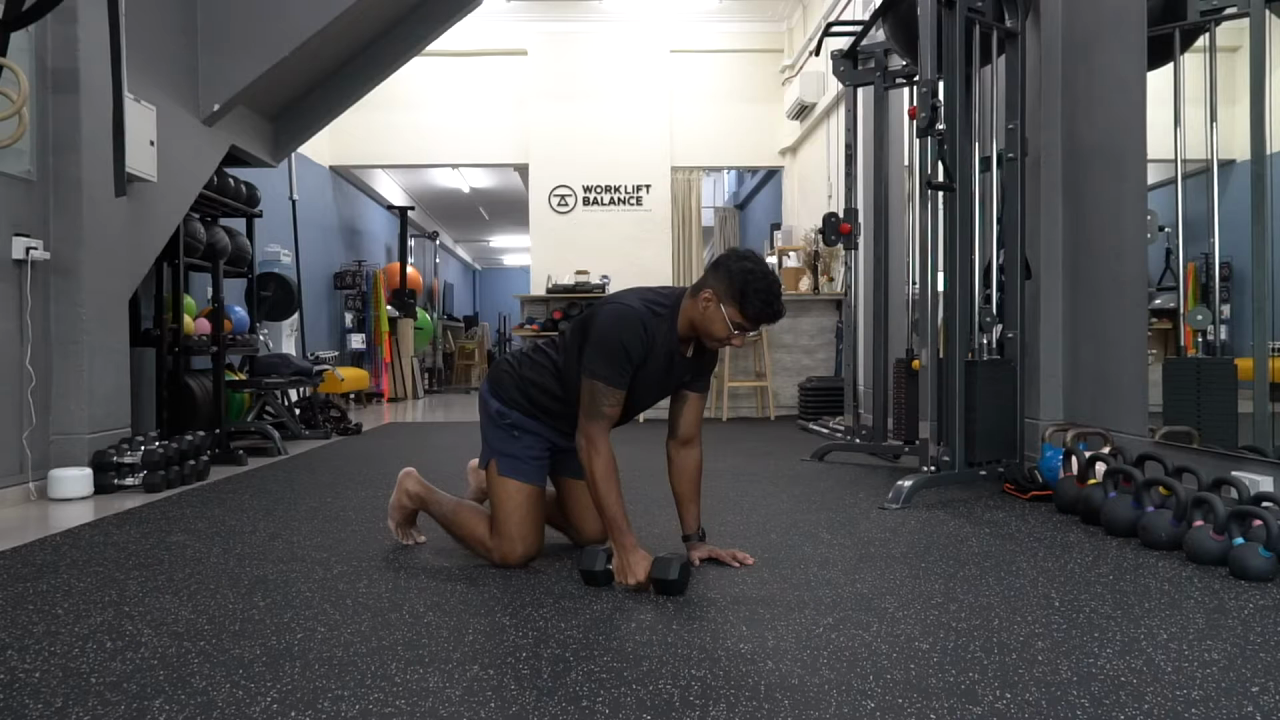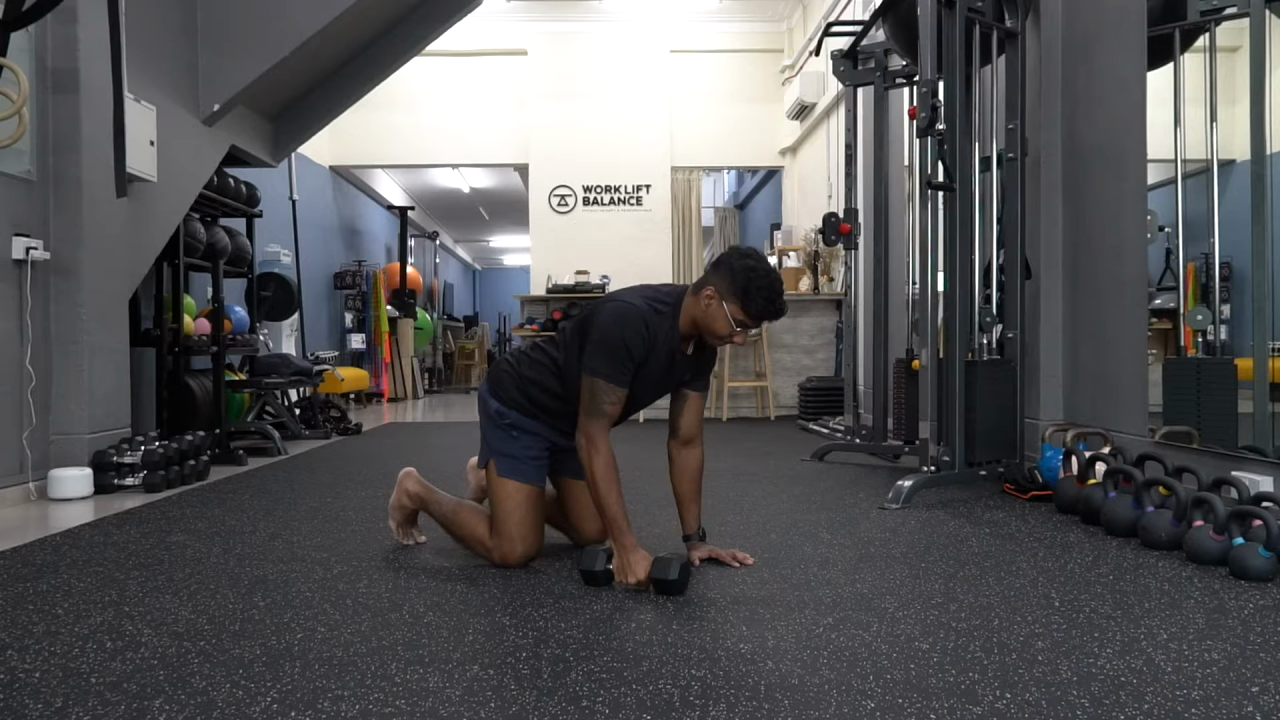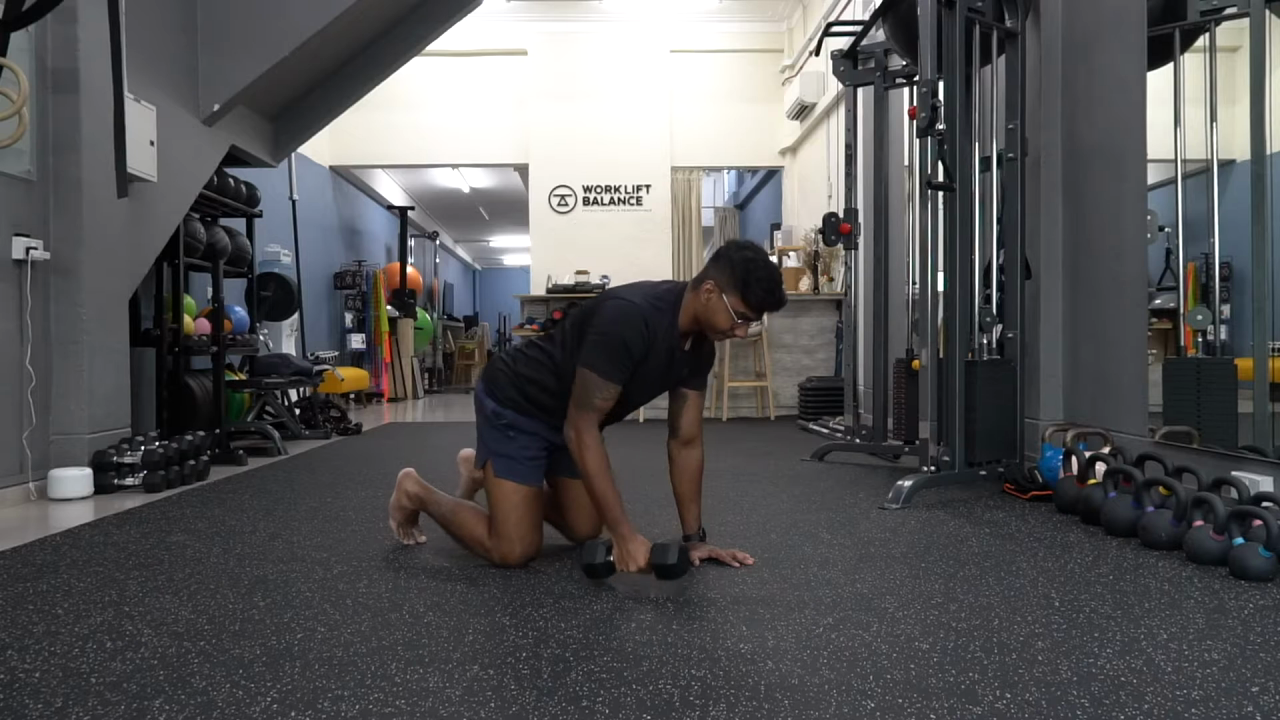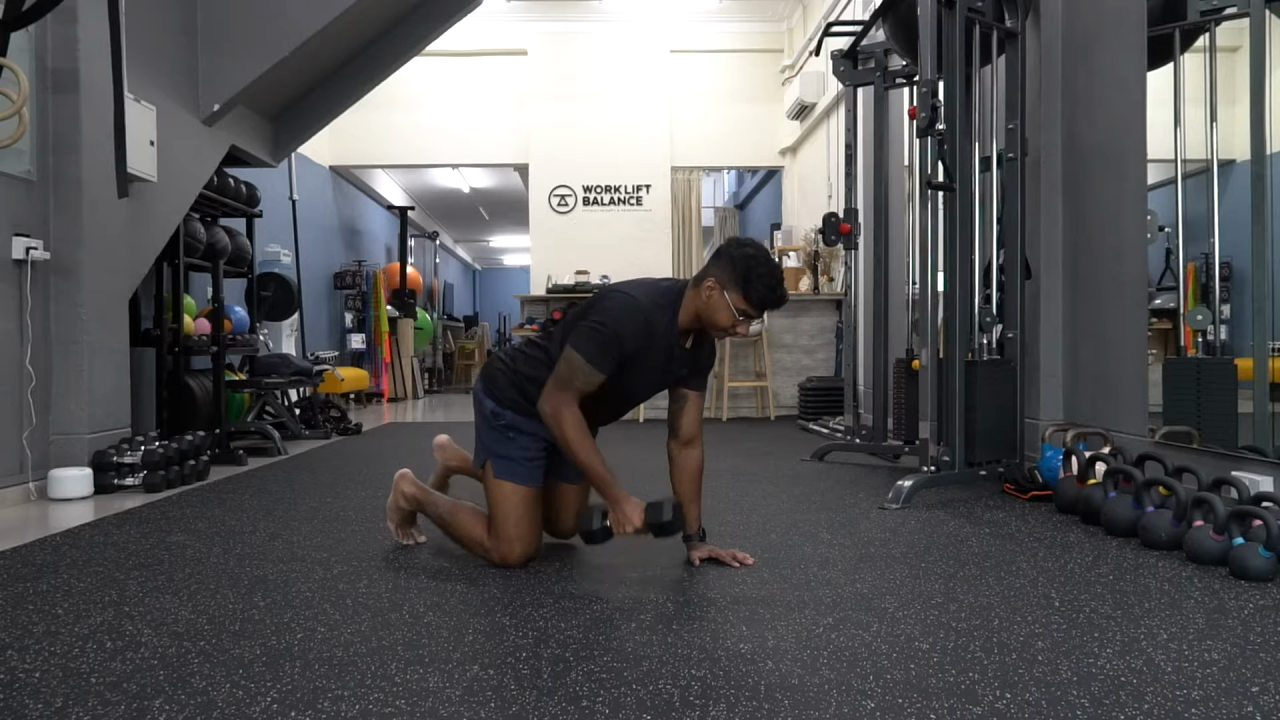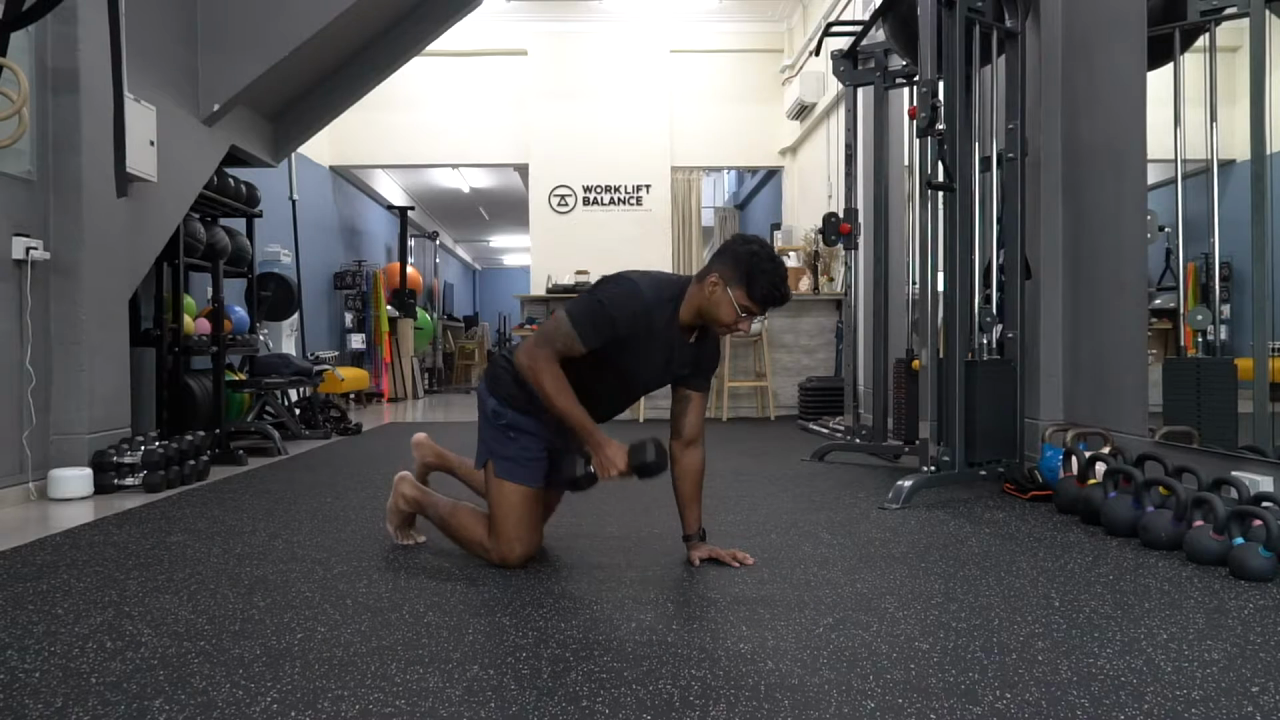
dt=0.2s
person 1, frame 1
left shoulder: (702, 350)
right shoulder: (627, 322)
left elbow: (684, 442)
right elbow: (593, 437)
left wrist: (694, 539)
right wrist: (626, 545)
left hip: (571, 416)
right hip: (518, 405)
left knee: (592, 534)
right knee: (514, 550)
left ankle: (490, 481)
right ankle: (416, 492)
person 1, frame 2
left shoulder: (702, 349)
right shoulder: (629, 320)
left elbow: (685, 442)
right elbow: (593, 436)
left wrist: (694, 538)
right wrist: (626, 544)
left hip: (572, 415)
right hip: (517, 405)
left knee: (590, 534)
right knee: (514, 550)
left ankle: (490, 478)
right ankle: (416, 491)
person 1, frame 3
left shoulder: (700, 347)
right shoulder: (630, 317)
left elbow: (685, 441)
right elbow: (581, 427)
left wrist: (695, 538)
right wrist: (624, 533)
left hip: (568, 414)
right hip: (514, 403)
left knee: (584, 531)
right knee: (514, 550)
left ankle: (482, 470)
right ankle: (415, 492)
person 1, frame 4
left shoulder: (700, 346)
right shoulder: (631, 311)
left elbow: (685, 442)
right elbow: (556, 403)
left wrist: (695, 538)
right wrist: (616, 497)
left hip: (564, 415)
right hip: (514, 402)
left knee: (562, 526)
right knee: (513, 550)
left ankle: (457, 458)
right ankle: (412, 493)
person 1, frame 5
left shoulder: (704, 348)
right shoulder: (634, 299)
left elbow: (686, 441)
right elbow: (532, 356)
left wrist: (694, 538)
right wrist: (596, 442)
left hip: (567, 414)
right hip: (517, 402)
left knee: (533, 516)
right knee: (513, 550)
left ankle: (433, 455)
right ankle: (412, 495)
